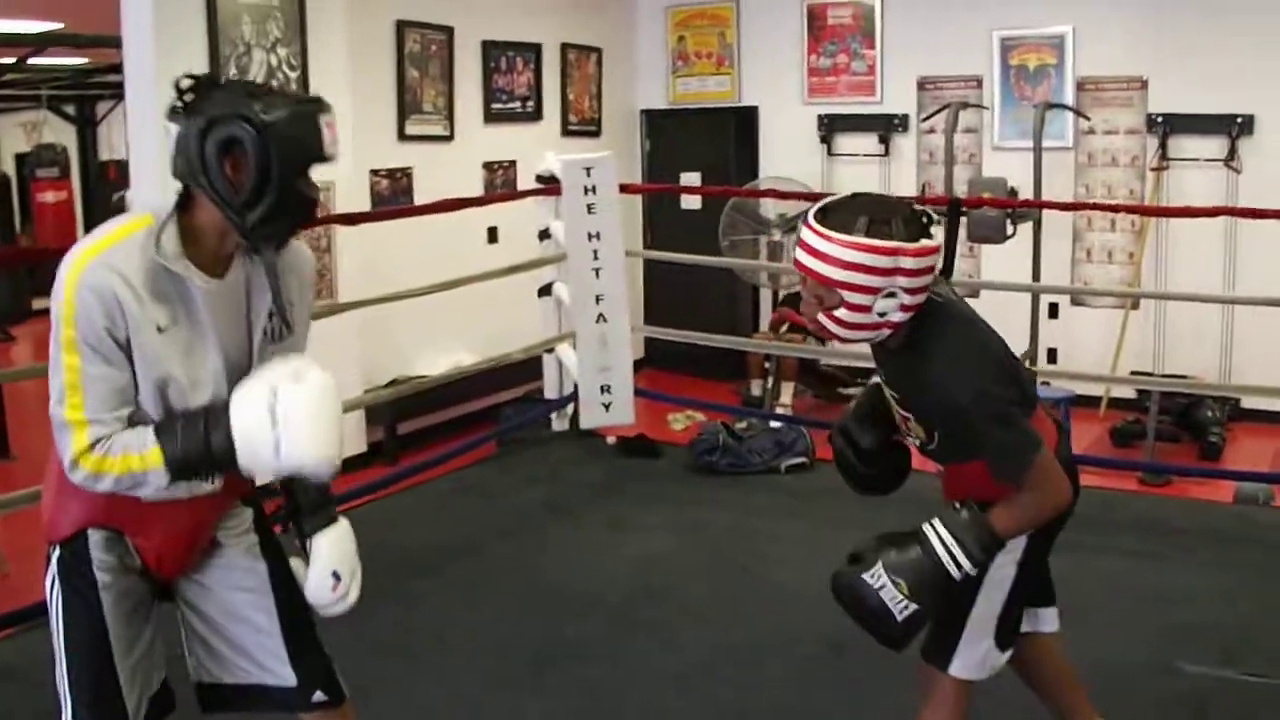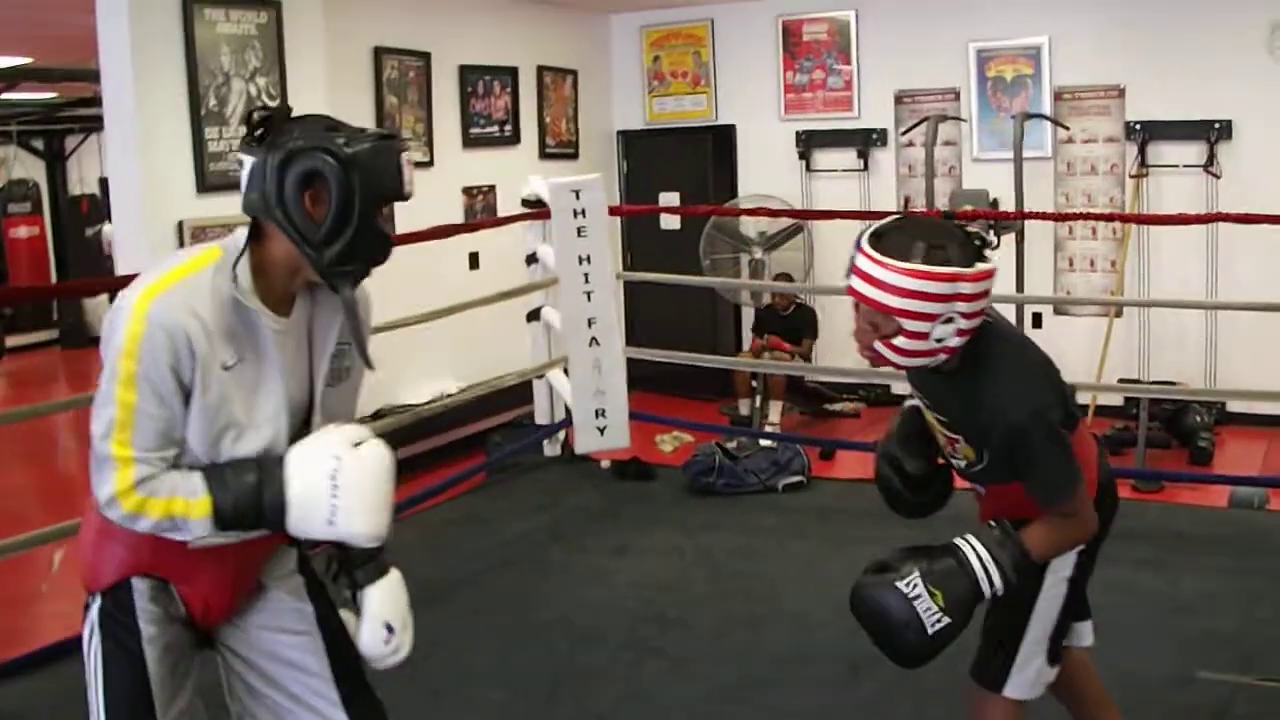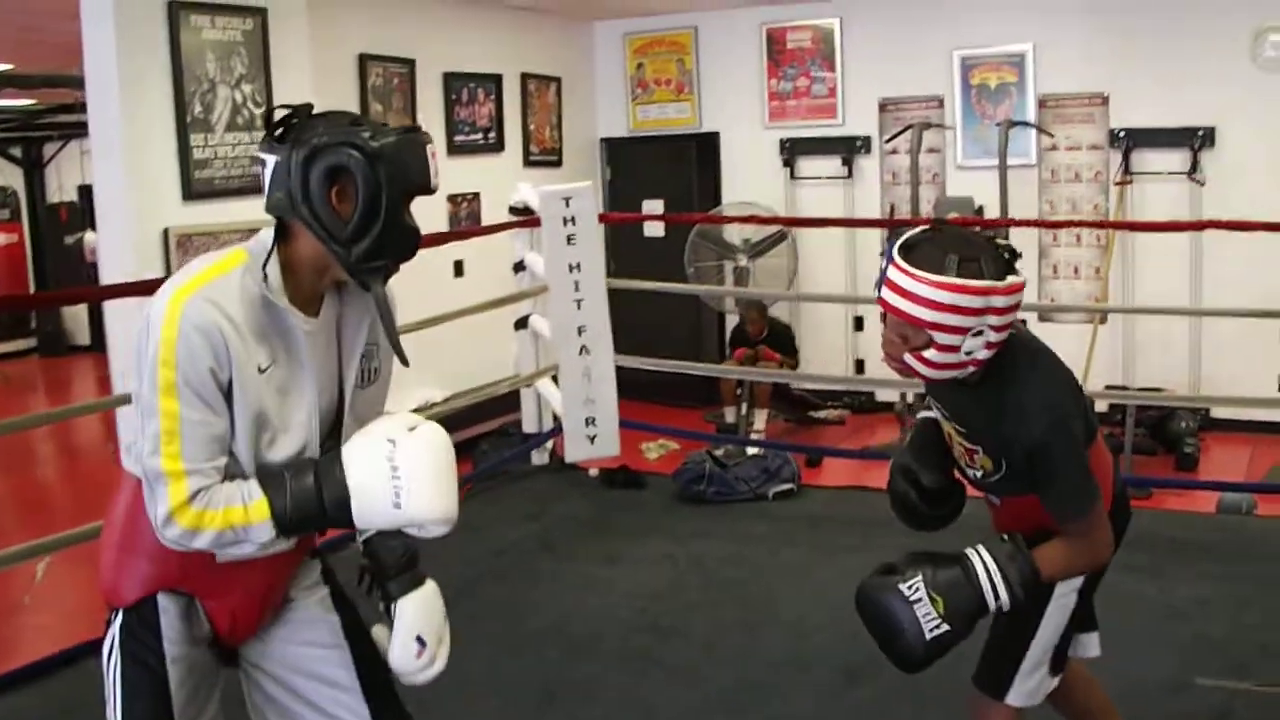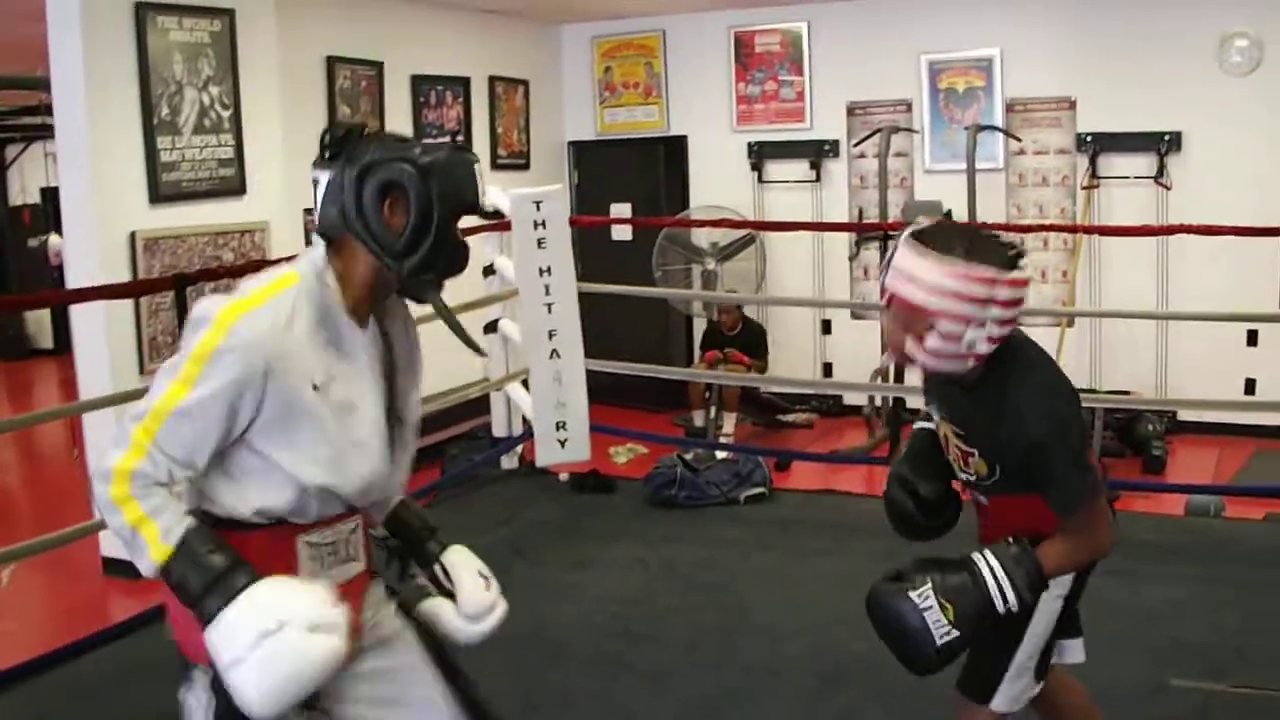
dt=0.3s
person 1, frame 1
left shoulder: (286, 262)
right shoulder: (101, 274)
right elbow: (89, 457)
left wrist: (316, 507)
right wrist: (225, 434)
left hip: (220, 510)
right hip: (107, 523)
person 1, frame 2
left shoulder: (339, 299)
right shoulder: (165, 308)
right elbow: (125, 491)
left wrist: (366, 561)
right wrist: (273, 493)
left hip: (262, 556)
right hip: (148, 565)
person 1, frame 3
left shoulder: (363, 302)
right shoulder: (197, 311)
right elbow: (183, 511)
left wrist: (399, 571)
right wrist: (333, 490)
left hip: (284, 569)
right hip: (173, 575)
person 1, frame 4
left shoulder: (392, 324)
right shoulder: (252, 328)
right elbow: (131, 483)
left wrist: (427, 547)
right wrist: (221, 596)
left hip: (343, 599)
right hip: (236, 593)
person 2, frame 1
left shoulder: (959, 379)
right shoulder: (912, 303)
left elbow: (1050, 493)
left wrist: (939, 550)
right wrist: (879, 407)
left hip: (1020, 494)
right hip: (999, 469)
left knee: (948, 671)
right knee: (1017, 626)
person 2, frame 2
left shoulder: (1014, 401)
right shoulder: (938, 343)
left elbow: (1075, 522)
left wrist: (968, 570)
right wrist: (914, 427)
left hip: (1057, 513)
right hip: (1016, 498)
right knee: (1046, 648)
person 2, frame 3
left shoulder: (1037, 412)
right shoulder: (955, 353)
left elbow: (1091, 544)
left wrist: (975, 579)
right wrist: (929, 438)
left hip: (1070, 528)
right hip: (1025, 511)
right knee: (1048, 660)
person 2, frame 4
left shoulder: (1037, 411)
right shoulder: (947, 350)
left elbow: (1090, 535)
left wrist: (980, 583)
right wrist: (921, 448)
left hip: (1040, 548)
right hip: (1013, 523)
right knee: (1038, 670)
